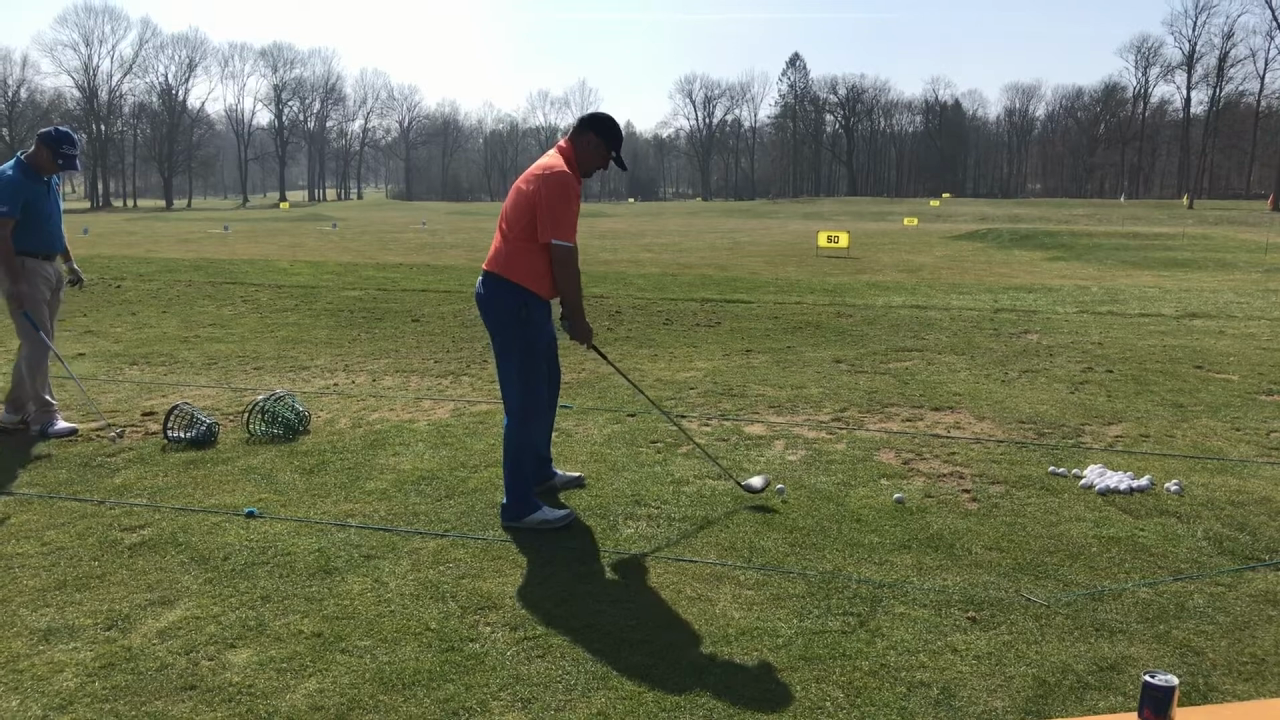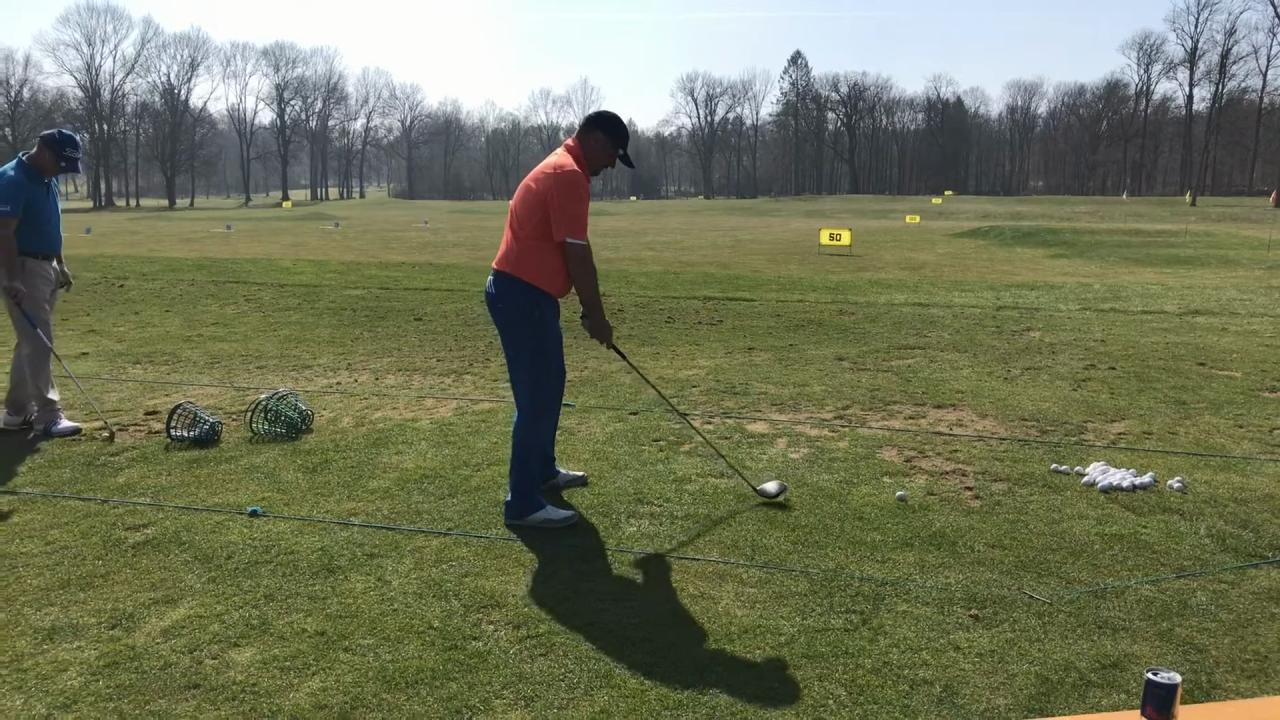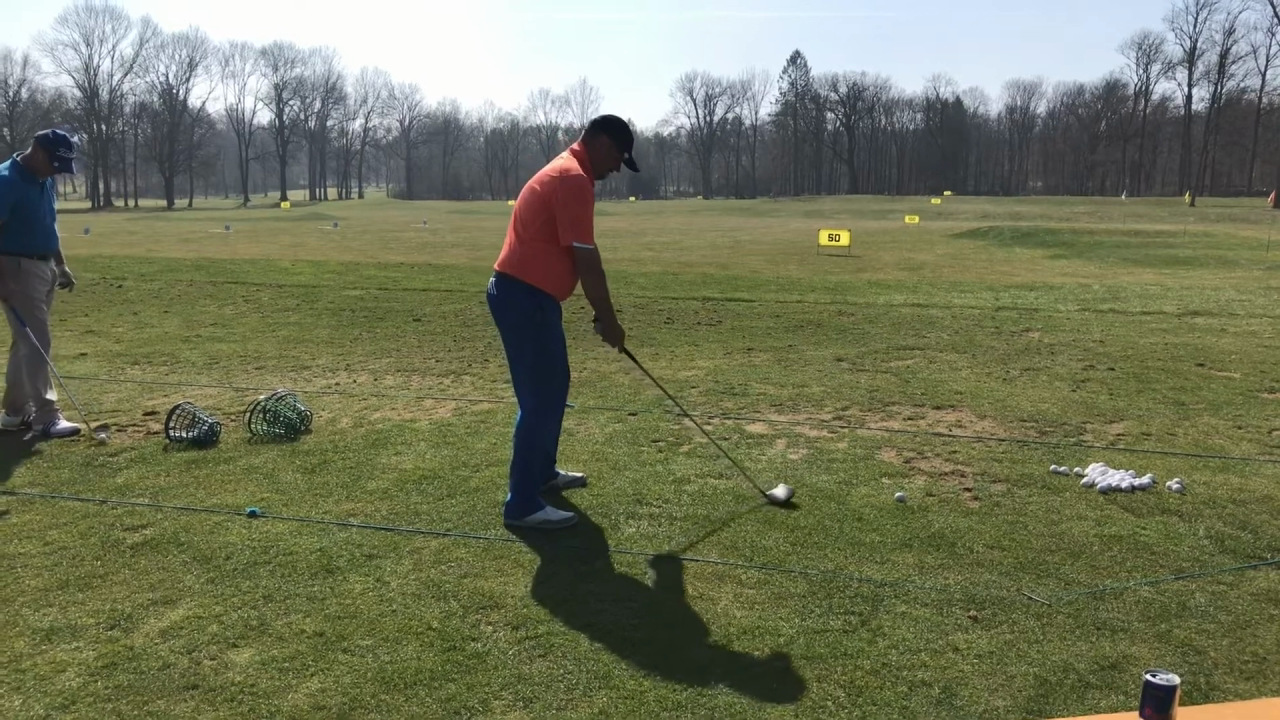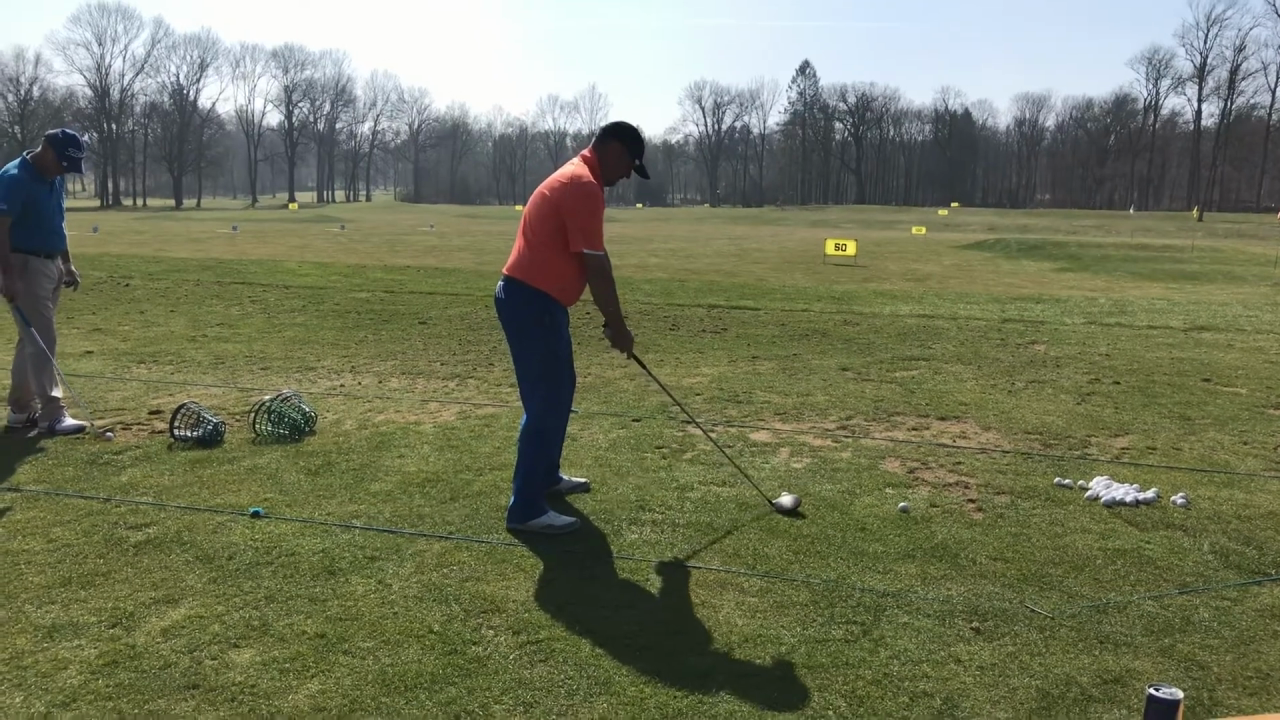
dt=0.5s
person 1, frame 1
left shoulder: (554, 170)
right shoulder: (560, 177)
left elbow: (554, 255)
right elbow: (563, 258)
left wrist: (569, 311)
right wrist: (578, 318)
left hip: (522, 295)
right hip: (512, 297)
left knee: (543, 386)
right knee: (527, 399)
left ankle: (538, 470)
right ankle: (519, 504)
person 1, frame 2
left shoulder: (559, 168)
right shoulder: (569, 176)
left elbow: (564, 252)
right elbow: (578, 257)
left wrist: (589, 310)
right wrist: (597, 316)
left hip: (524, 292)
right hip: (523, 296)
left knee: (548, 386)
right knee: (536, 396)
left ankle: (542, 470)
right ankle: (522, 502)
person 1, frame 3
left shoulder: (566, 172)
right shoulder: (574, 180)
left elbow: (575, 257)
right elbow: (586, 261)
left wrist: (600, 314)
right wrist: (608, 320)
left hip: (526, 293)
right hip: (524, 297)
left knee: (551, 387)
right knee: (540, 397)
left ankle: (542, 470)
right ankle: (522, 503)
person 1, frame 4
left shoulder: (575, 178)
right shoulder: (584, 186)
left elbow: (588, 262)
right elbow: (597, 266)
left wrist: (611, 320)
right wrist: (618, 326)
left hip: (535, 298)
right hip: (531, 301)
left knee: (558, 391)
right knee: (546, 401)
left ankle: (545, 475)
right ankle: (525, 507)
person 2, frame 1
left shoulder: (50, 178)
left wrist: (69, 262)
left hip: (49, 266)
left knee: (39, 342)
right knee: (36, 343)
right ankle: (43, 416)
person 2, frame 2
left shoulder: (47, 179)
left wrist: (60, 264)
left hip: (45, 266)
left knee: (31, 341)
right knee: (38, 341)
right ankle: (47, 415)
person 2, frame 3
left shoulder: (45, 180)
left wrist: (61, 265)
left hip: (43, 266)
left knee: (26, 342)
right knee: (35, 342)
right ankle: (46, 416)
person 2, frame 4
left shoulder: (54, 179)
left wrist: (67, 263)
left hip: (50, 264)
left knee: (32, 339)
right knee: (41, 340)
right ankle: (51, 413)
